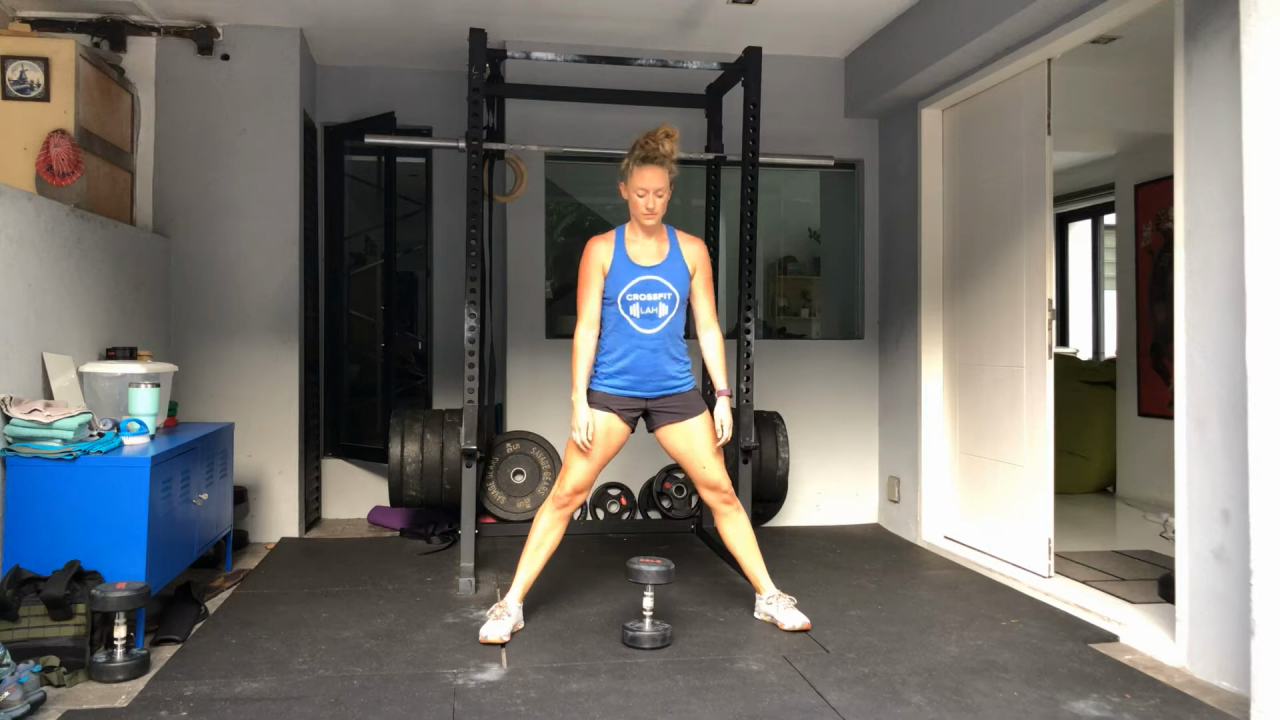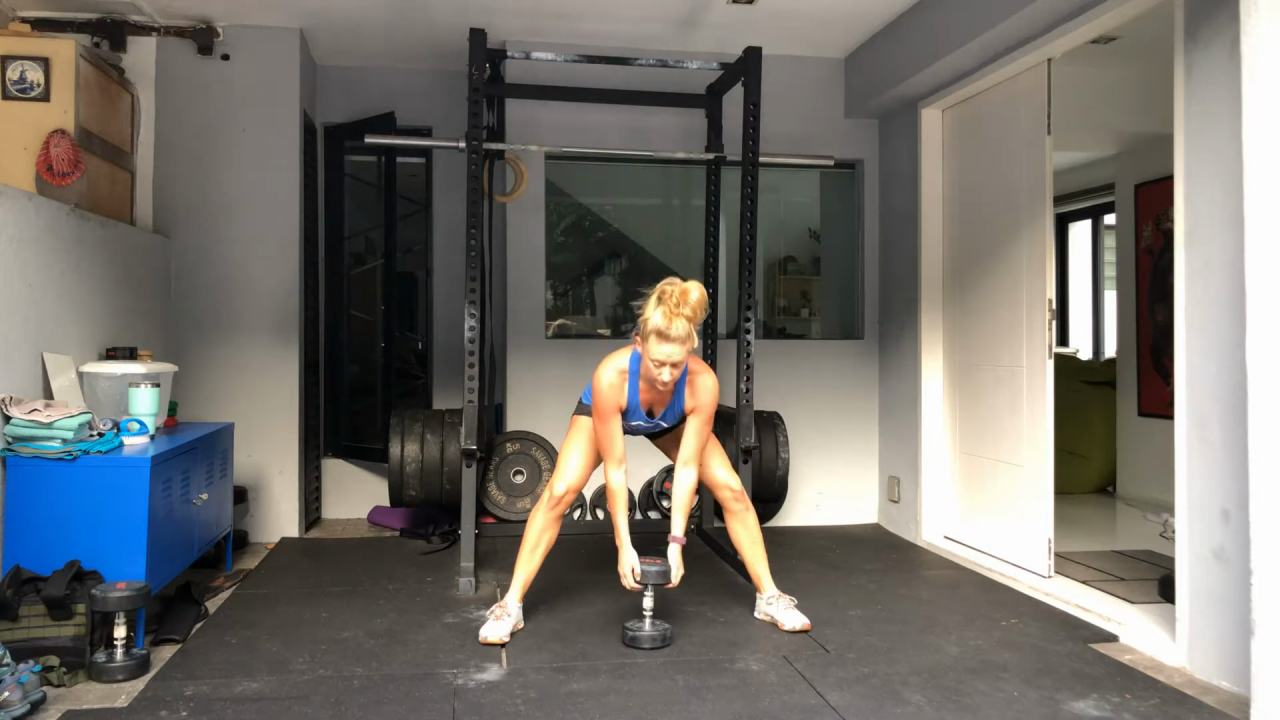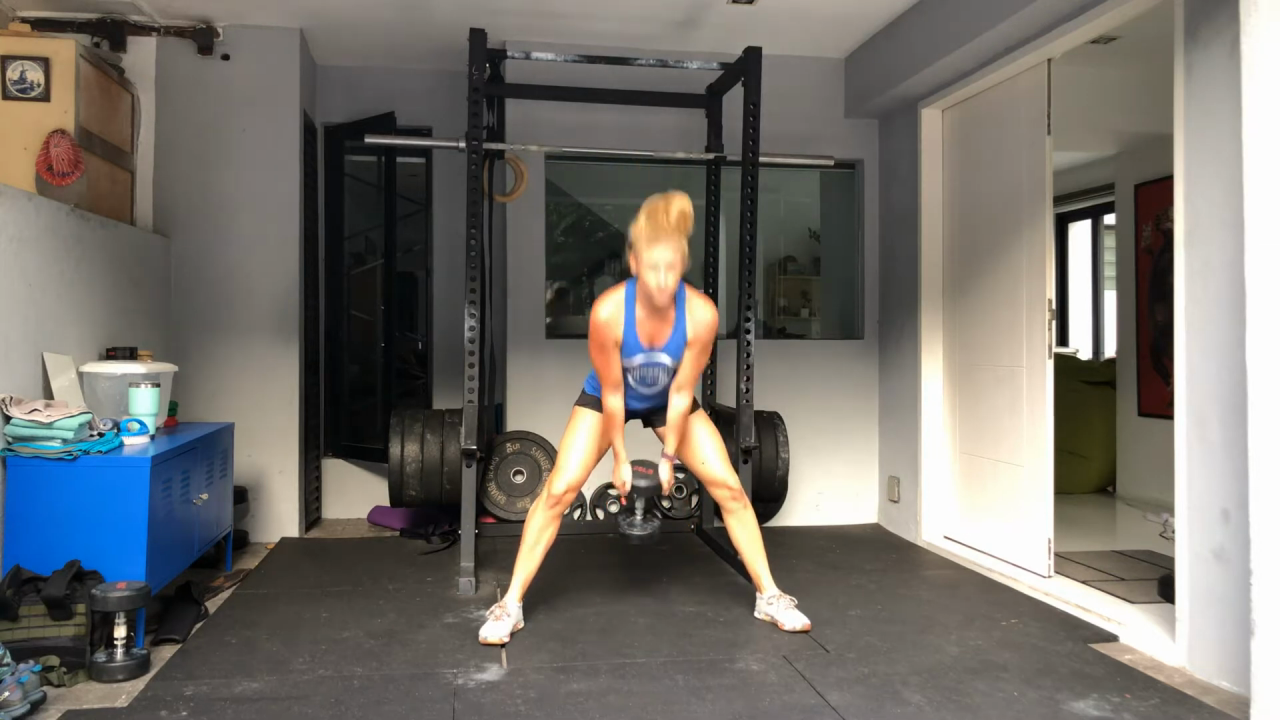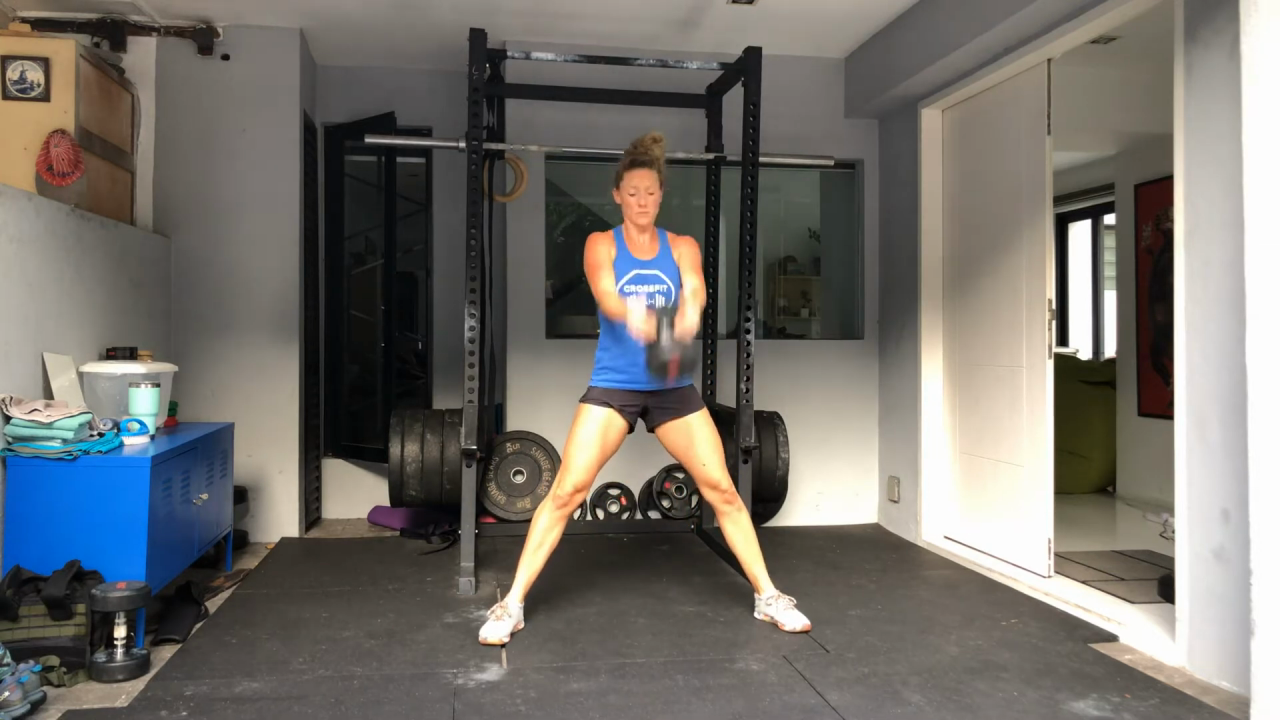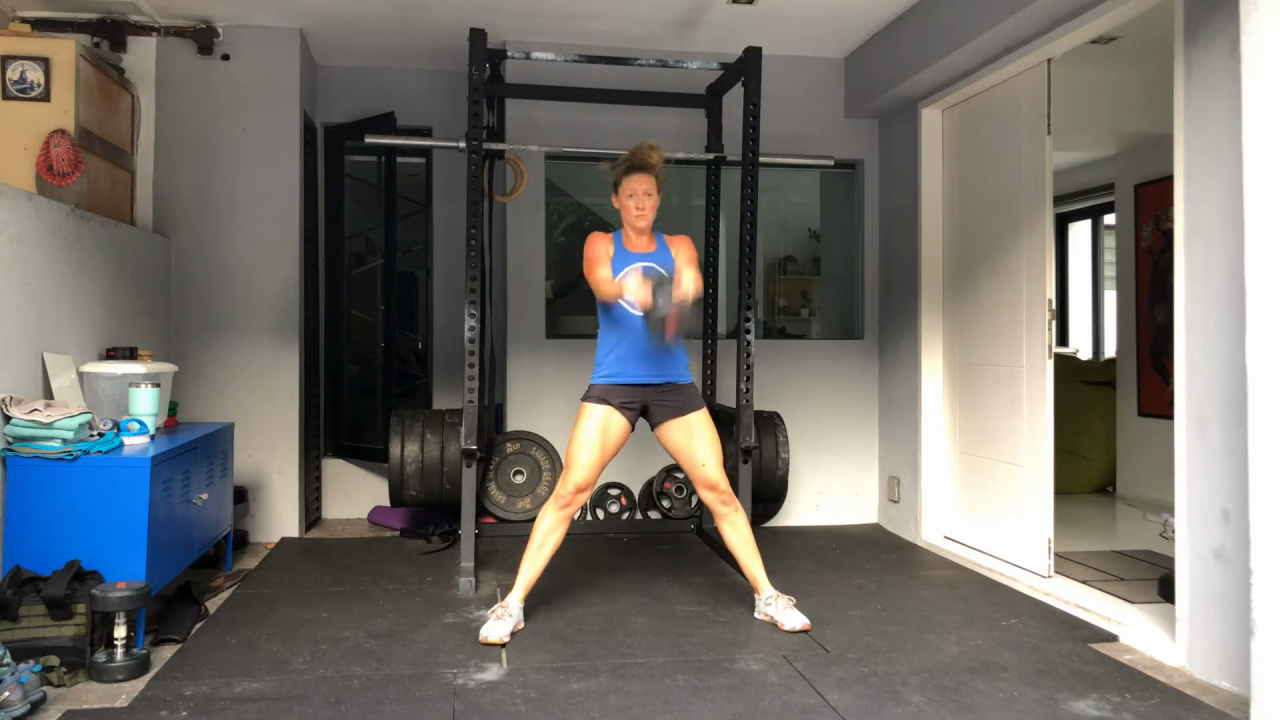
dt=1s
person 1, frame 1
left shoulder: (691, 250)
right shoulder: (602, 249)
left elbow: (708, 327)
right elbow: (586, 330)
left wrist: (723, 396)
right wrist: (579, 401)
left hip: (675, 392)
right hip: (610, 391)
left knee: (720, 492)
right knee: (566, 494)
left ankle: (769, 596)
right ankle: (510, 604)
person 1, frame 2
left shoulder: (703, 383)
right shoulder: (611, 376)
left elbow: (687, 468)
right elbow: (615, 468)
left wrist: (676, 541)
right wrist: (624, 545)
left hip: (672, 422)
right hip: (602, 413)
left knee: (731, 489)
right knee: (560, 492)
left ankle: (768, 597)
right ankle: (511, 605)
person 1, frame 3
left shoulder: (701, 313)
right shoulder: (608, 311)
left elbow: (682, 390)
right elbow: (612, 391)
left wrist: (667, 455)
right wrist: (620, 459)
left hip: (669, 405)
right hip: (603, 401)
left knee: (728, 487)
right knee: (559, 491)
left ankle: (770, 596)
right ankle: (510, 605)
person 1, frame 4
left shoulder: (681, 247)
right shoulder: (601, 244)
left elbow: (696, 291)
right elbow: (606, 294)
left wrist: (691, 307)
right wrist: (632, 315)
left hip: (672, 384)
right hip: (612, 385)
left knee: (722, 490)
right knee: (566, 492)
left ankle: (768, 595)
right ankle: (512, 603)
person 1, frame 5
left shoulder: (676, 246)
right shoulder: (600, 242)
left elbow: (692, 280)
right elbow: (601, 284)
left wrist: (688, 283)
right wrist: (625, 286)
left hip: (673, 384)
right hip: (614, 384)
left knee: (718, 490)
right knee: (569, 491)
left ankle: (767, 596)
right ankle: (512, 603)
